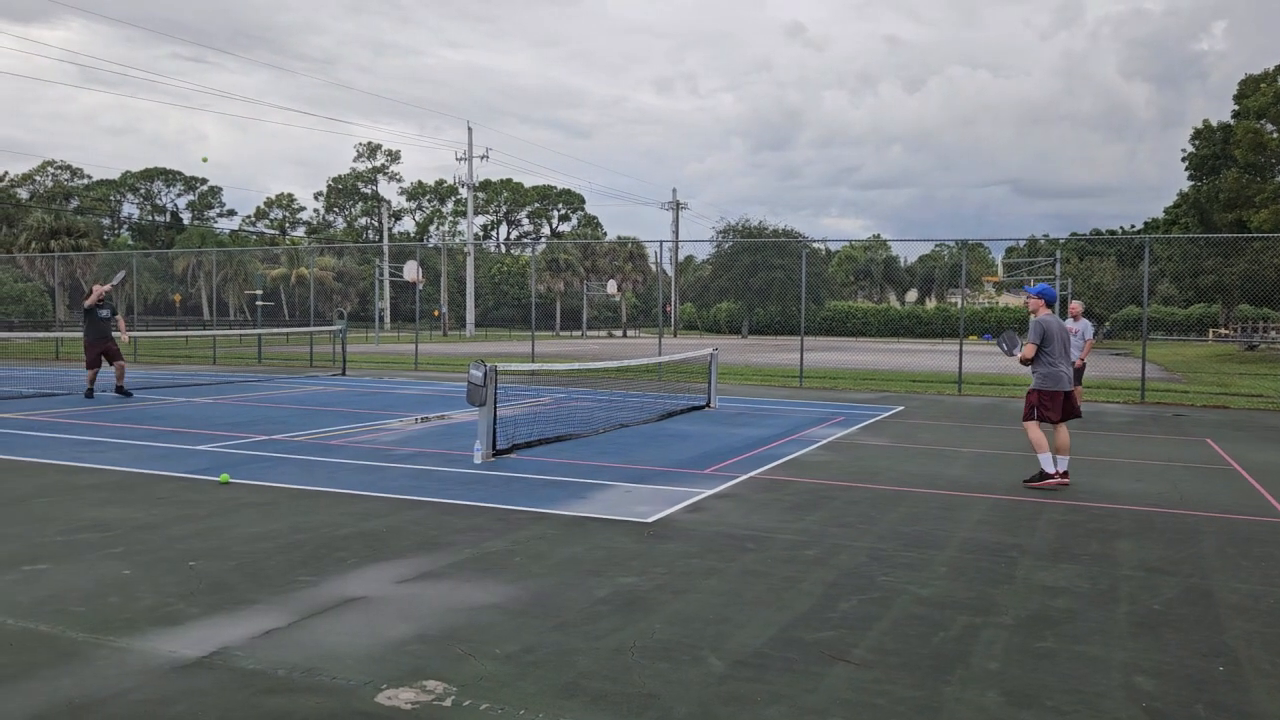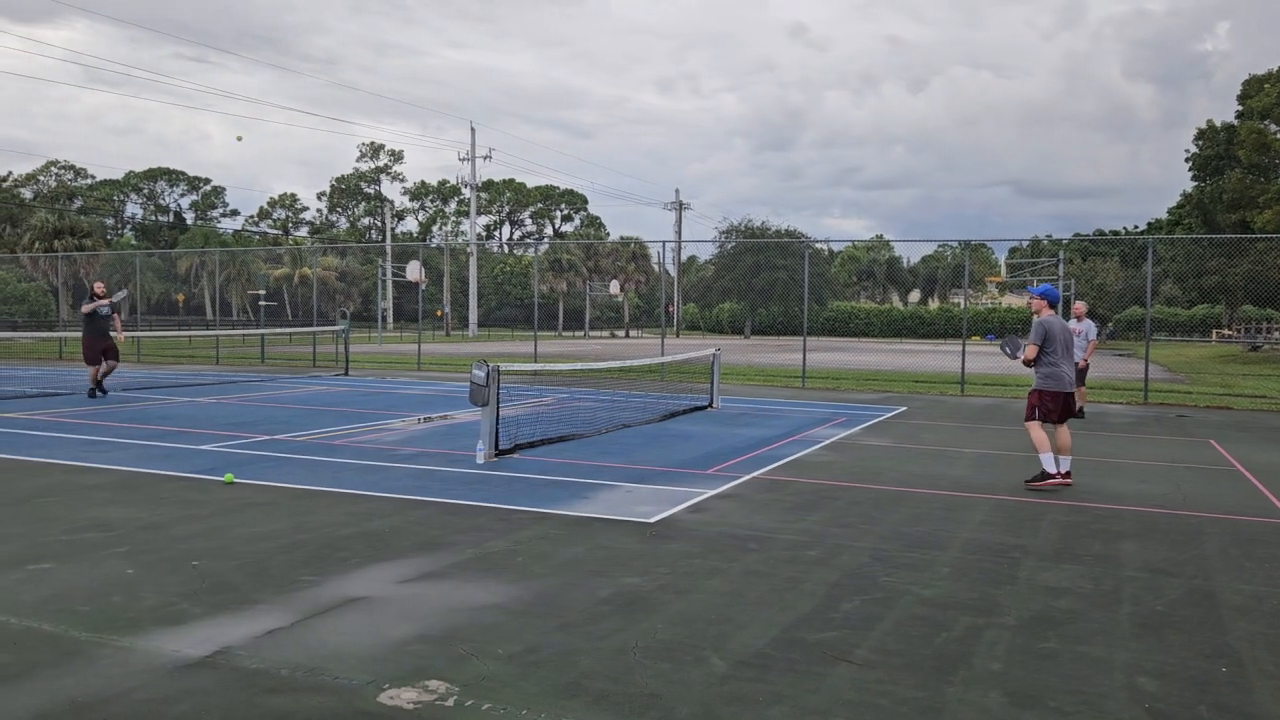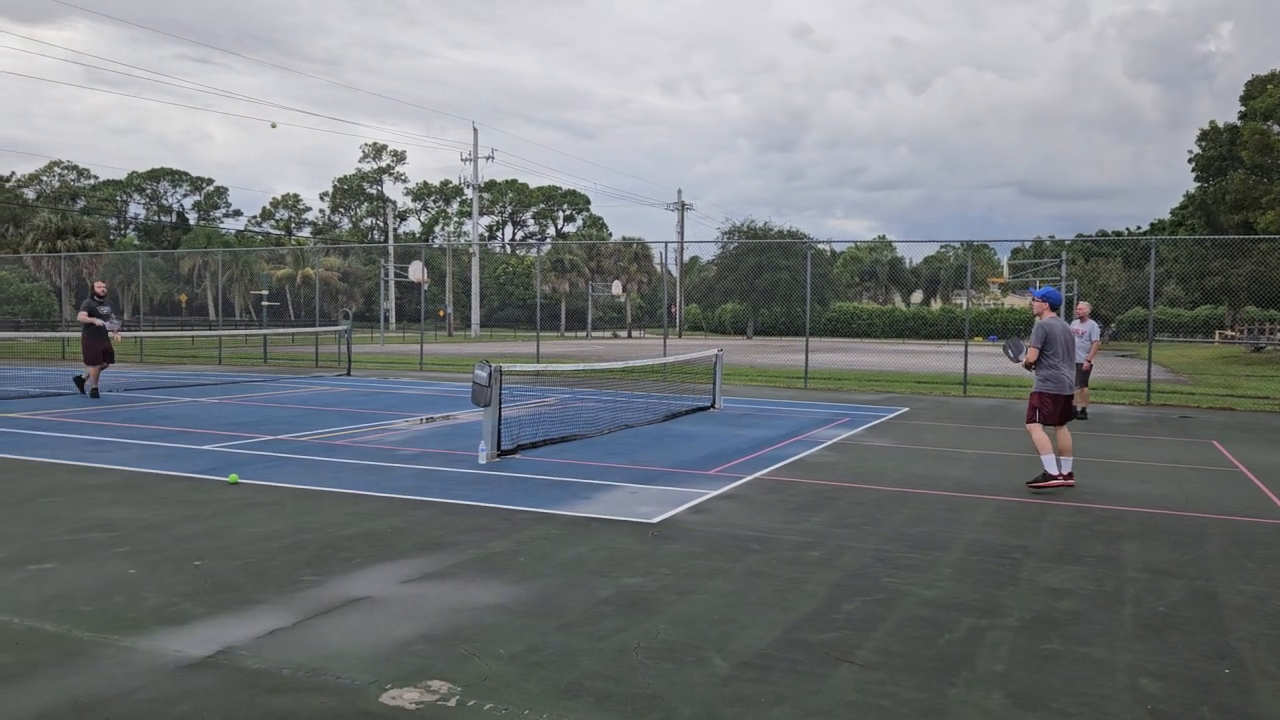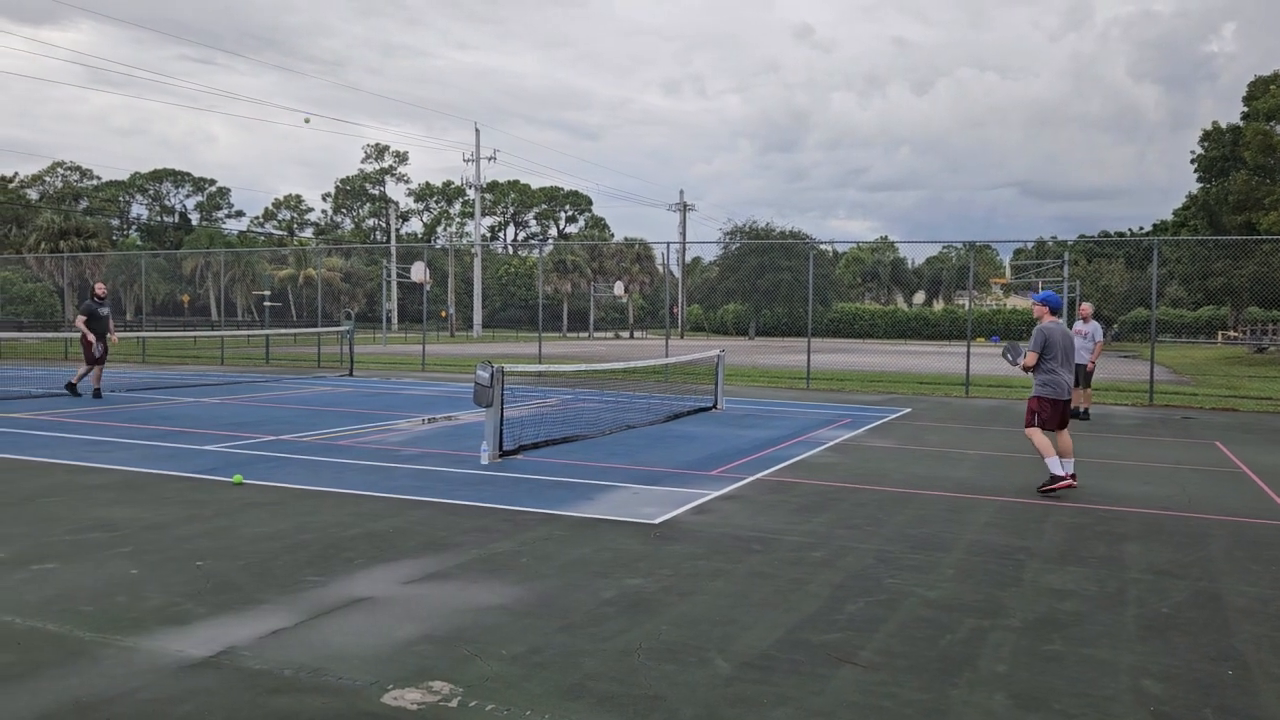
dt=0.1s
person 1, frame 1
left shoulder: (1039, 322)
right shoulder: (1060, 323)
left elbow: (1028, 354)
left wrist: (1021, 358)
right wrist: (1028, 358)
left hip: (1046, 382)
right hip: (1065, 381)
left knee: (1031, 424)
right knee: (1059, 425)
left ankle: (1048, 471)
right ankle: (1062, 472)
person 1, frame 2
left shoulder: (1041, 323)
right shoulder: (1063, 324)
left elbow: (1030, 355)
left wrist: (1024, 360)
right wrist: (1036, 361)
left hip: (1048, 383)
right hip: (1066, 382)
left knee: (1033, 424)
right knee: (1061, 425)
left ankle: (1050, 471)
right ankle: (1064, 471)
person 1, frame 3
left shoulder: (1042, 326)
right shoulder: (1066, 326)
left elbow: (1031, 358)
left wrist: (1026, 363)
right wrist: (1037, 363)
left hip: (1048, 385)
right hip: (1066, 384)
left knee: (1034, 426)
right knee: (1061, 427)
left ankle: (1052, 473)
right ankle: (1067, 473)
person 1, frame 4
left shoulder: (1042, 330)
right shoulder: (1065, 331)
left elbow: (1030, 362)
left wrist: (1024, 366)
right wrist: (1035, 366)
left hip: (1046, 390)
right hip: (1064, 389)
left knee: (1033, 431)
right knee: (1061, 430)
left ankle: (1059, 475)
right ankle: (1068, 473)
